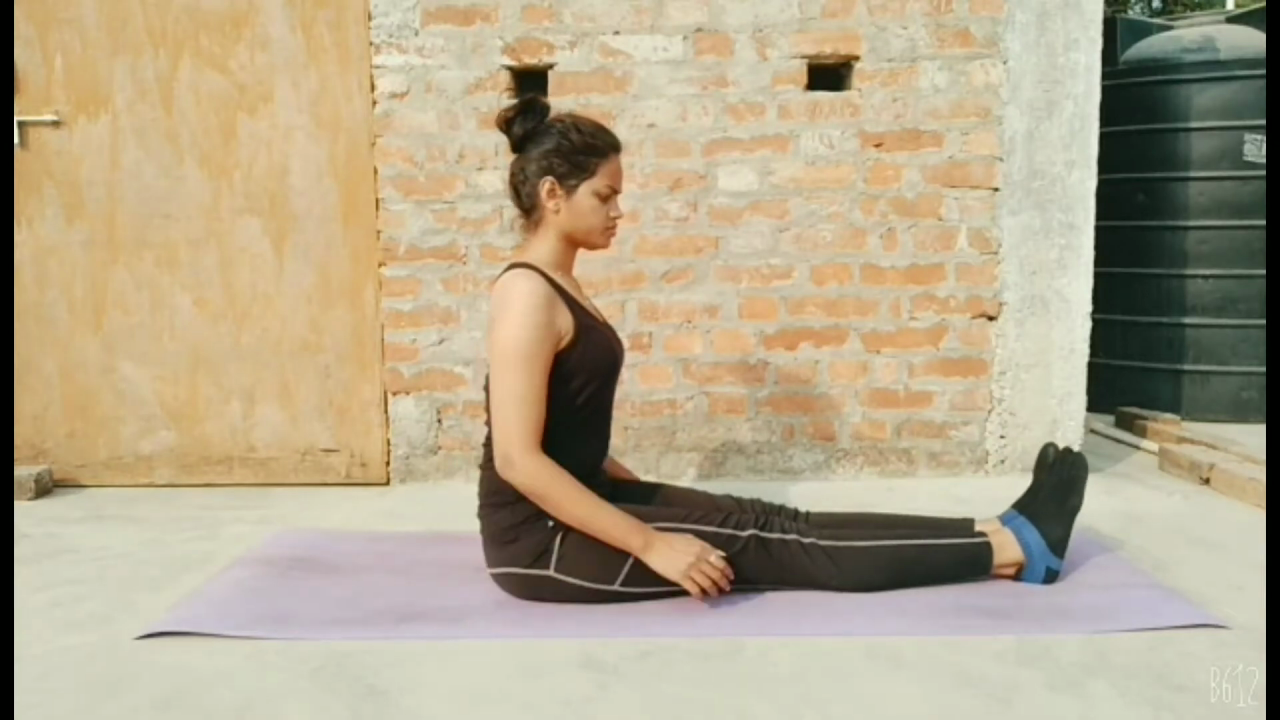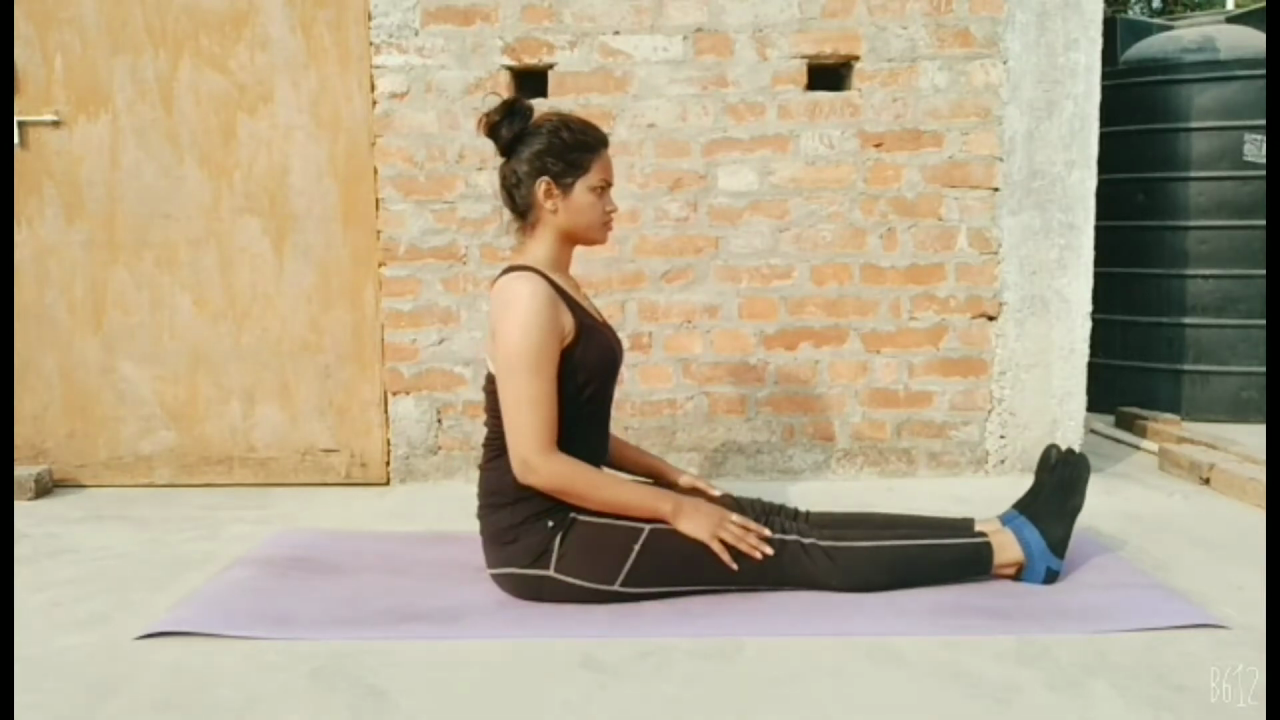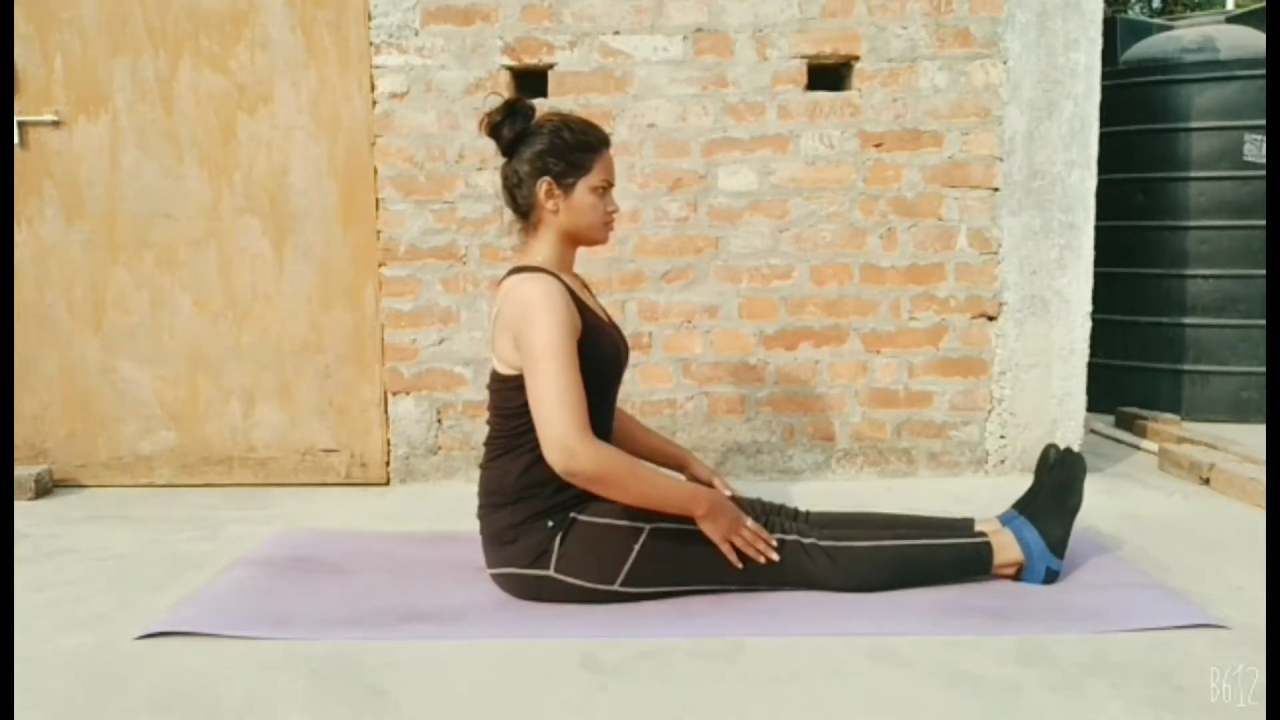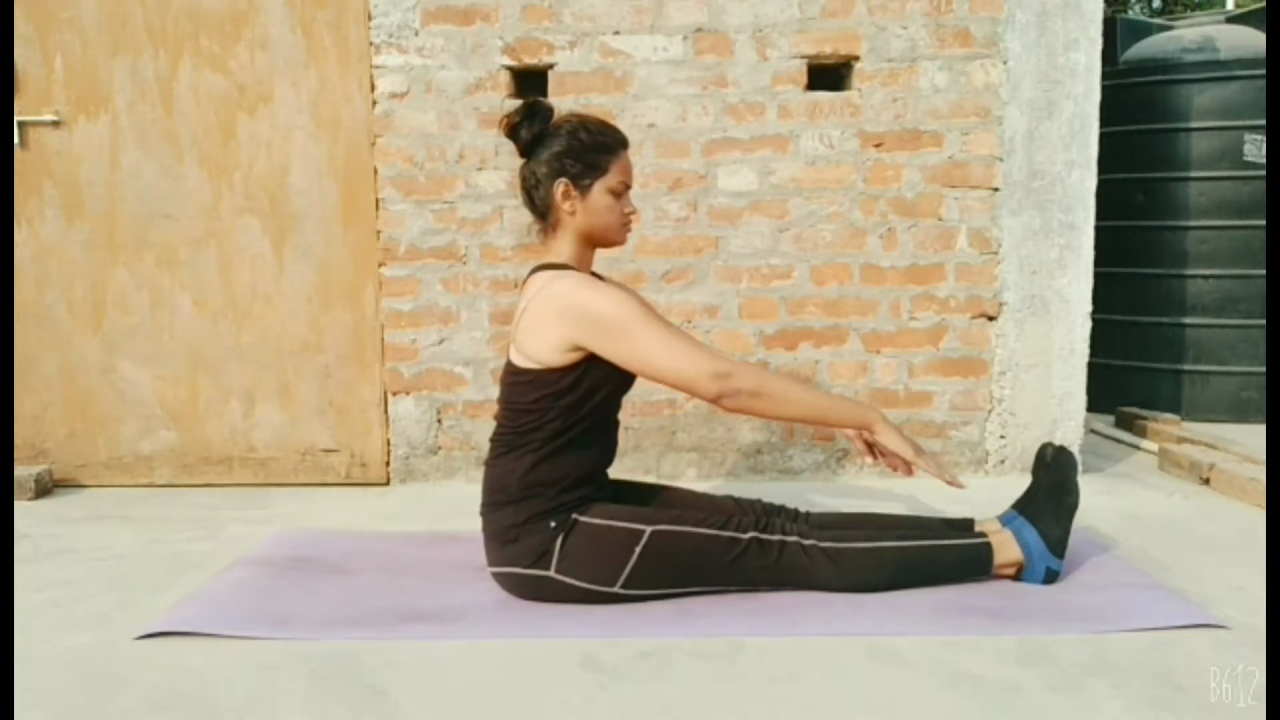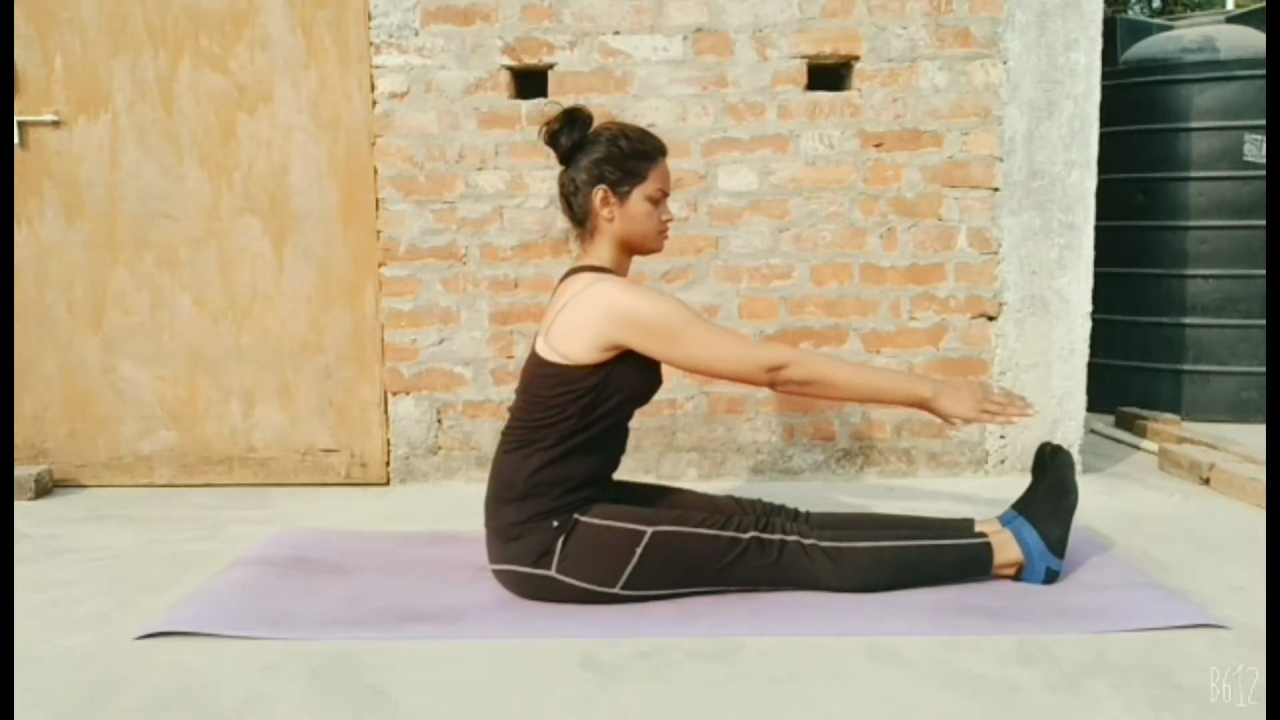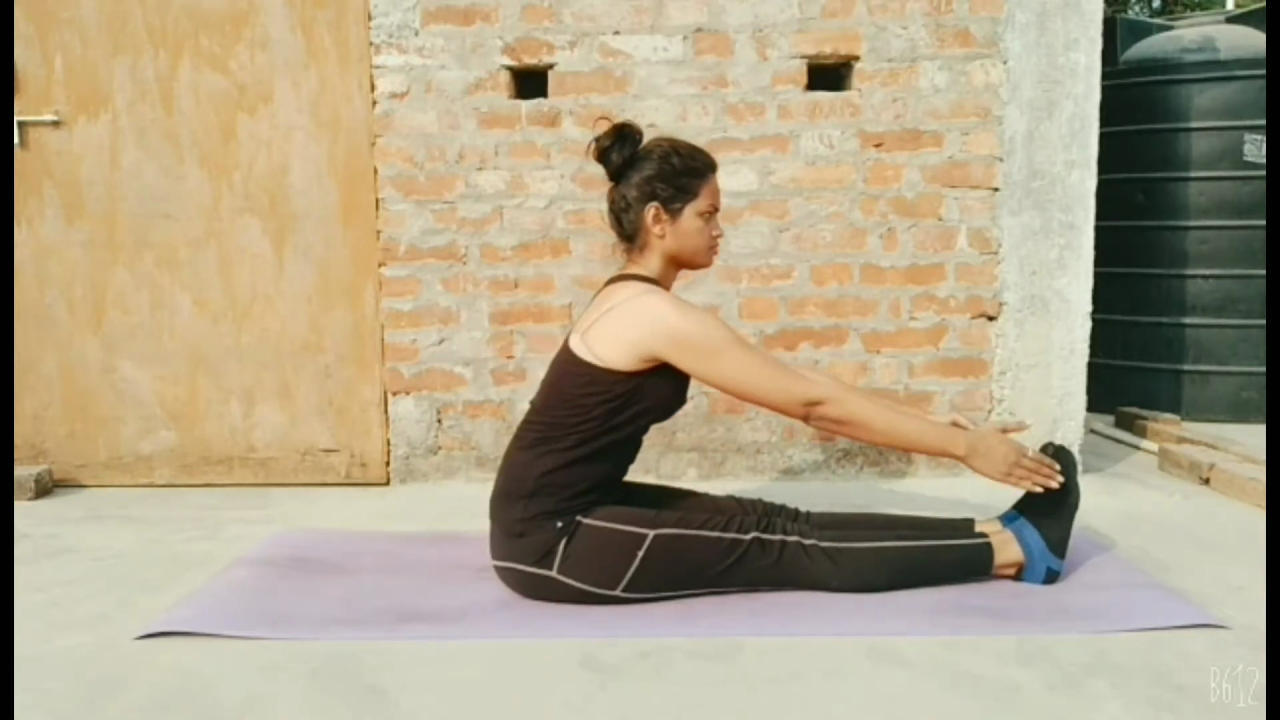
dt=0.5s
person 1, frame 1
left shoulder: (556, 285)
right shoulder: (527, 296)
right elbow: (517, 458)
left wrist: (636, 501)
right wrist: (647, 542)
left hip: (573, 508)
right hip: (544, 542)
left knee: (769, 522)
right knee: (769, 545)
left ankle: (1001, 538)
right ankle: (1011, 550)
person 1, frame 2
left shoulder: (556, 287)
right shoulder: (528, 299)
right elbow: (536, 462)
left wrist: (669, 476)
right wrist: (675, 510)
left hip: (568, 517)
right hip: (542, 539)
left knee: (775, 522)
right knee: (775, 544)
left ankle: (1001, 534)
right ankle: (1013, 548)
person 1, frame 3
left shoulder: (562, 287)
right shoulder: (538, 297)
right elbow: (572, 451)
left wrist: (688, 466)
right wrist: (701, 505)
left hip: (570, 514)
right hip: (543, 541)
left knee: (774, 524)
right knee: (773, 543)
left ankle: (1000, 535)
right ankle: (1013, 549)
person 1, frame 4
left shoulder: (576, 289)
right shoulder: (574, 299)
left elbow: (707, 369)
right elbow: (723, 380)
left wrist: (850, 414)
right wrist: (863, 418)
left hip: (573, 510)
right hip: (542, 541)
left knee: (769, 523)
right knee: (770, 545)
left ankle: (997, 535)
right ankle: (1012, 549)
person 1, frame 5
left shoulder: (599, 290)
right shoulder: (613, 302)
left elbow: (762, 362)
right elbow: (775, 367)
right wrist: (927, 391)
left hip: (574, 510)
right hip: (545, 541)
left knee: (769, 522)
right knee: (771, 544)
left ankle: (994, 535)
right ankle: (1011, 549)
person 1, frame 6
left shoulder: (637, 299)
right shoulder: (657, 316)
left elbow: (798, 386)
right elbow: (815, 402)
right wrist: (964, 446)
left hip: (574, 513)
right hip: (549, 541)
left knee: (773, 523)
right knee: (776, 547)
left ankle: (998, 534)
right ankle: (1014, 550)
